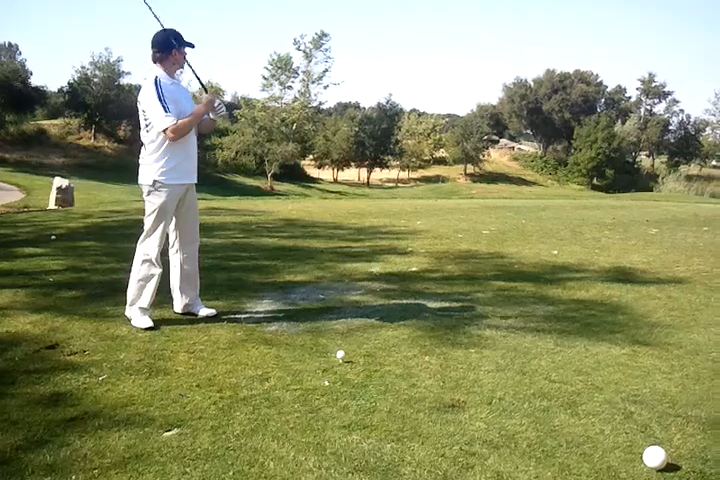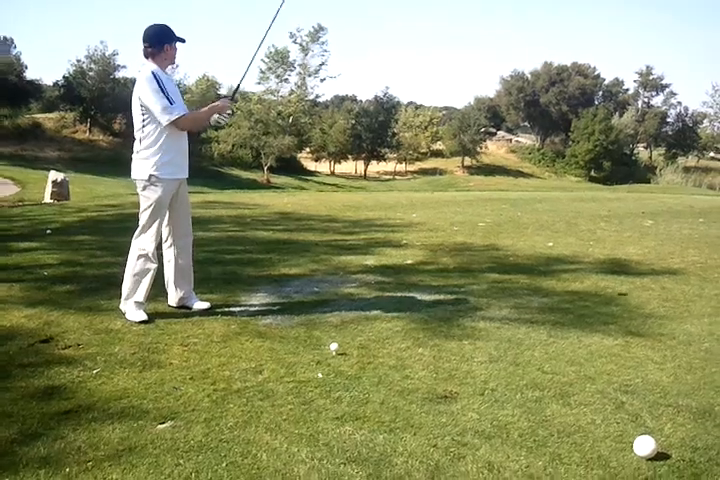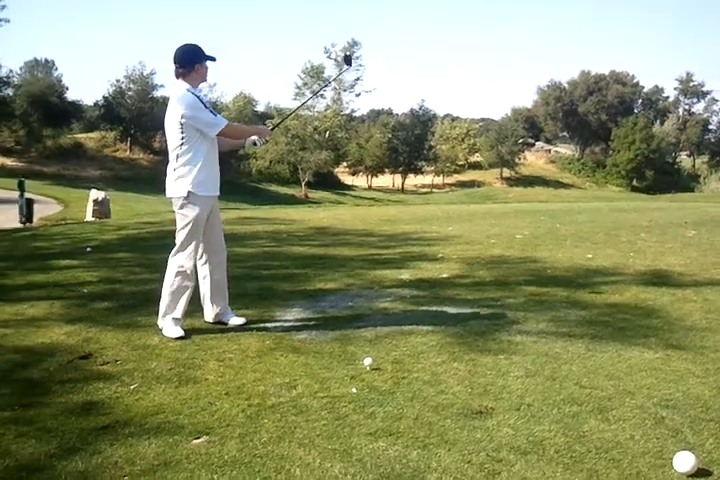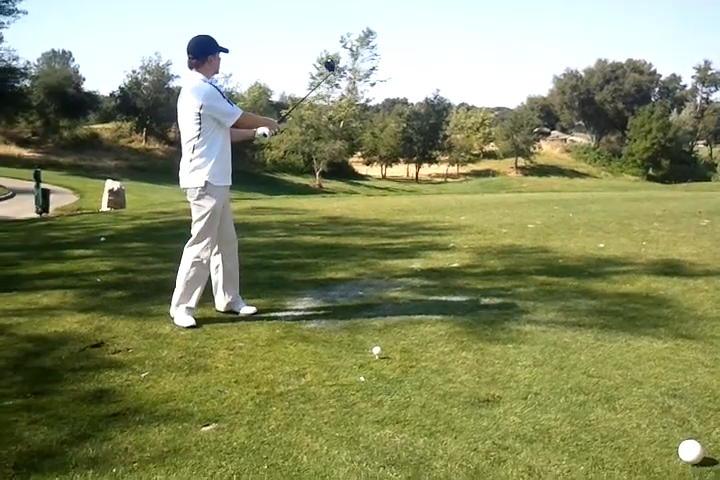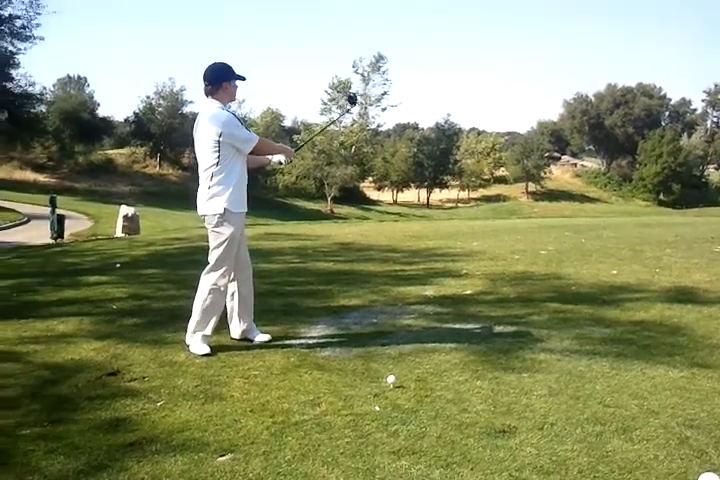
dt=0.3s
person 1, frame 1
left shoulder: (180, 88)
right shoulder: (154, 87)
left elbow: (202, 128)
right elbow: (173, 132)
left wrist: (213, 115)
right wrist: (201, 109)
left hip: (186, 179)
right hip: (162, 179)
left knee: (187, 242)
right knee: (153, 244)
left ankle: (187, 300)
right ankle: (137, 307)
person 1, frame 2
left shoulder: (164, 80)
right shoulder: (150, 81)
left elbow: (183, 122)
right elbow: (182, 123)
left wrist: (211, 118)
right wrist: (215, 106)
left hip: (176, 172)
right hip: (156, 173)
left knee: (180, 235)
right knee: (148, 238)
left ankle: (181, 294)
right ankle: (131, 301)
person 1, frame 3
left shoulder: (189, 98)
right shoulder: (187, 99)
left elbow: (216, 141)
right elbow: (227, 130)
left wrist: (248, 140)
right wrist: (258, 130)
left hip: (205, 189)
right hip: (191, 190)
left knee: (214, 251)
right knee: (185, 255)
left ankle: (217, 309)
right ankle: (169, 317)
person 1, frame 4
left shoulder: (194, 89)
right shoulder: (204, 90)
left elbow: (224, 132)
right elbow: (241, 118)
left wrist: (256, 133)
right wrist: (268, 123)
left hip: (214, 179)
right hip: (205, 180)
left knee: (226, 241)
right knee: (202, 244)
left ankle: (228, 298)
right ankle: (181, 306)
person 1, frame 5
left shoulder: (208, 116)
right shoulder: (222, 117)
right elbow: (258, 144)
left wrist: (271, 159)
right wrist: (284, 150)
left hip: (229, 206)
right hip: (223, 207)
left knee: (240, 269)
right knee: (219, 272)
left ankle: (242, 326)
right ankle: (197, 334)
